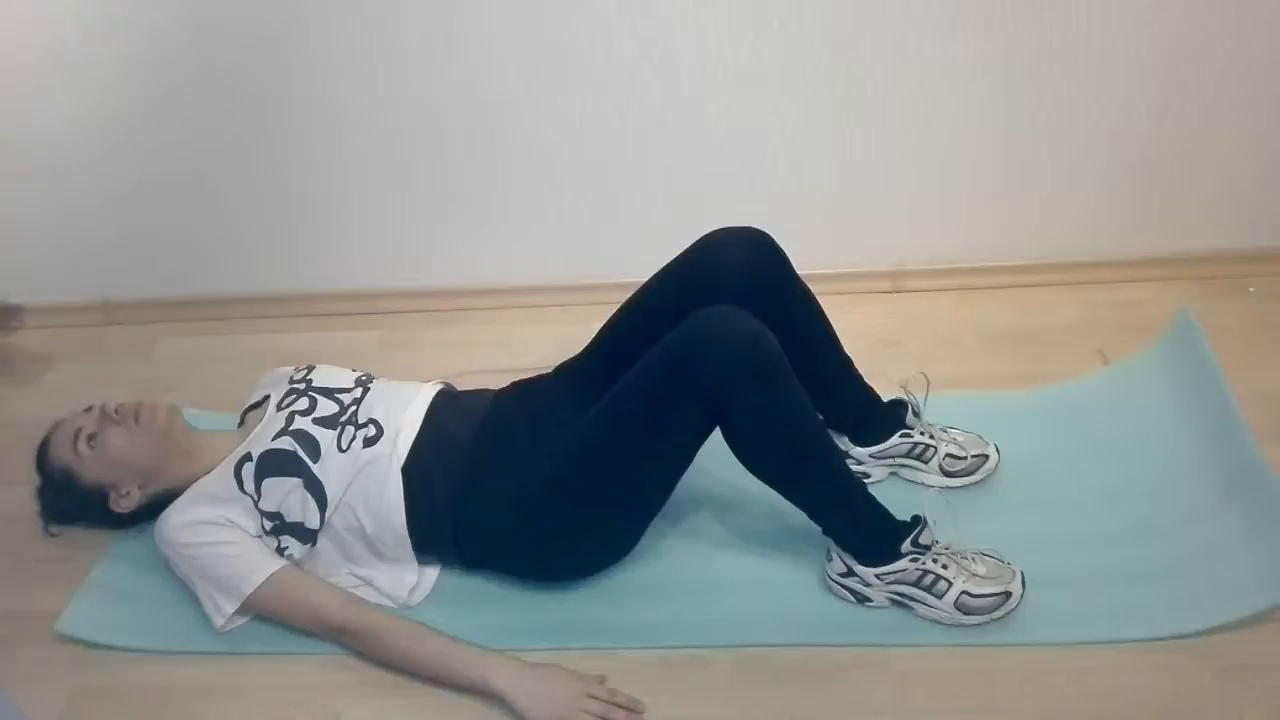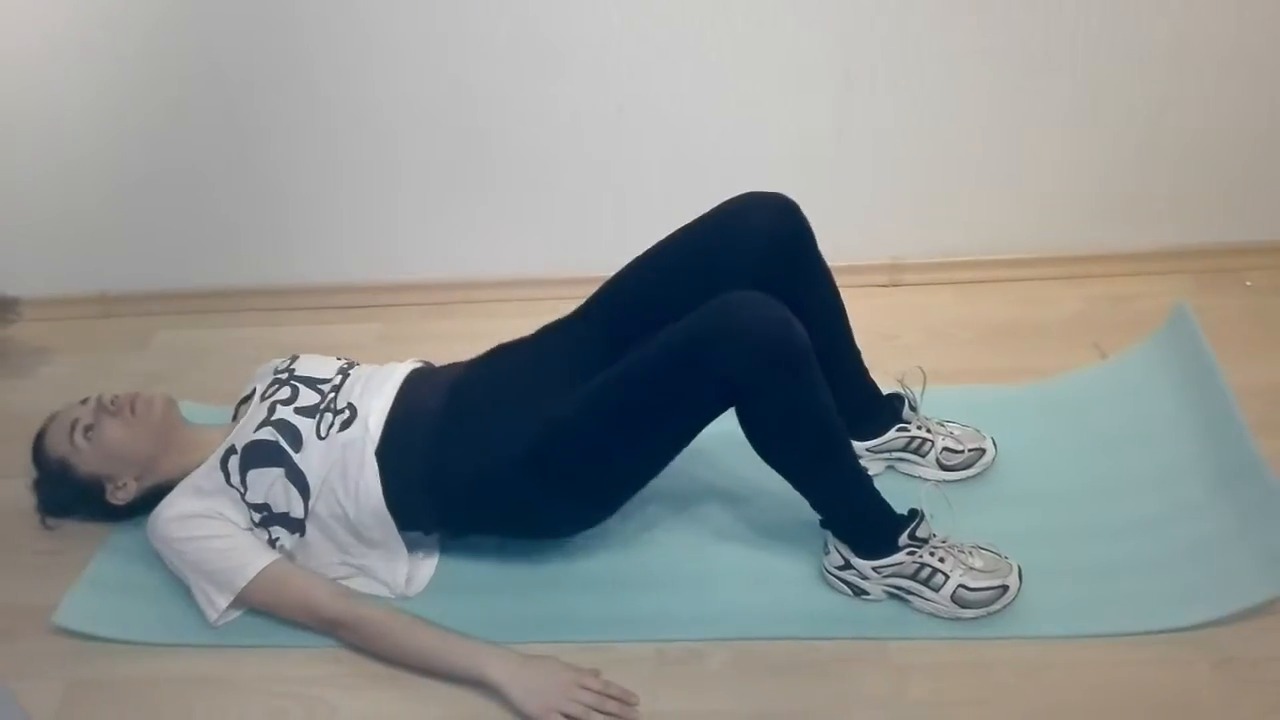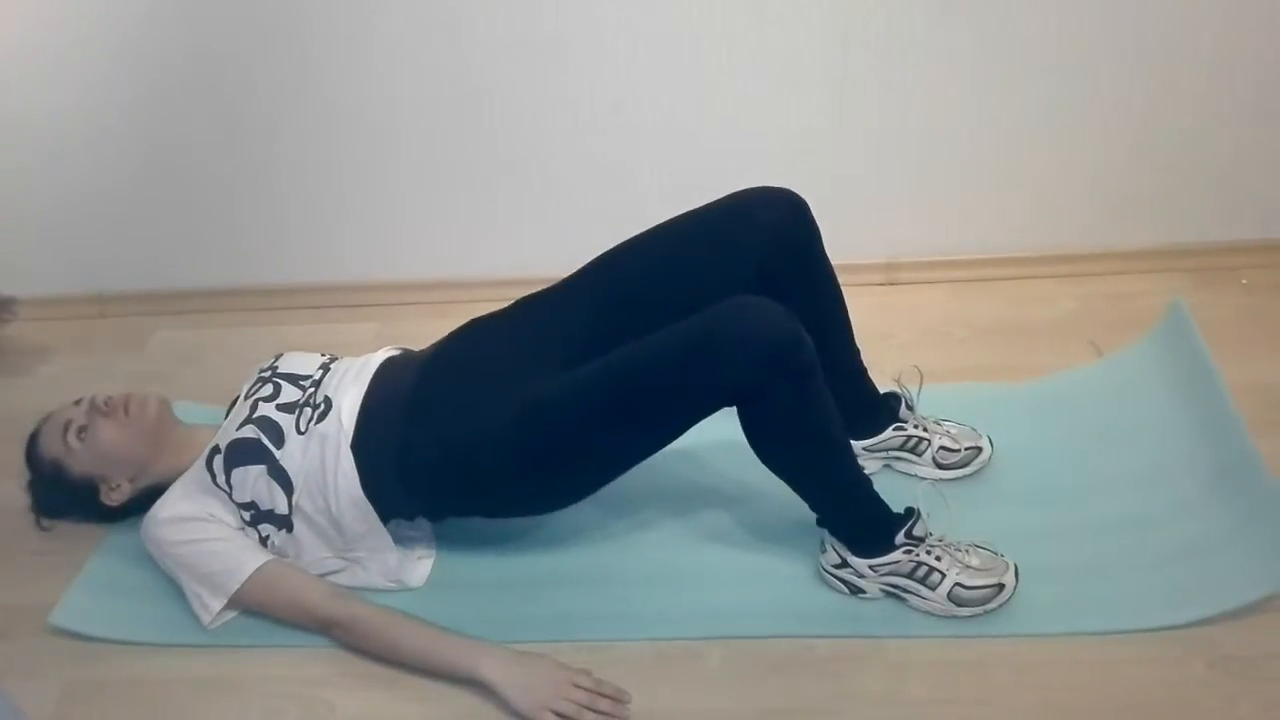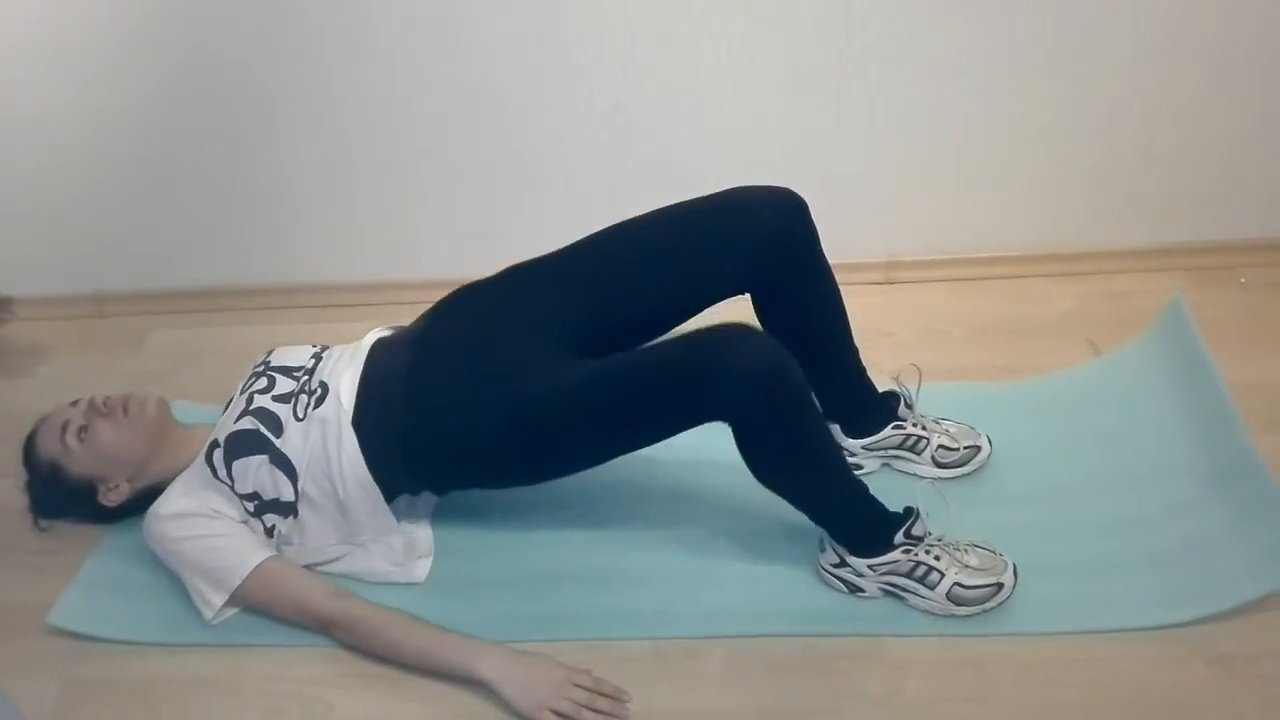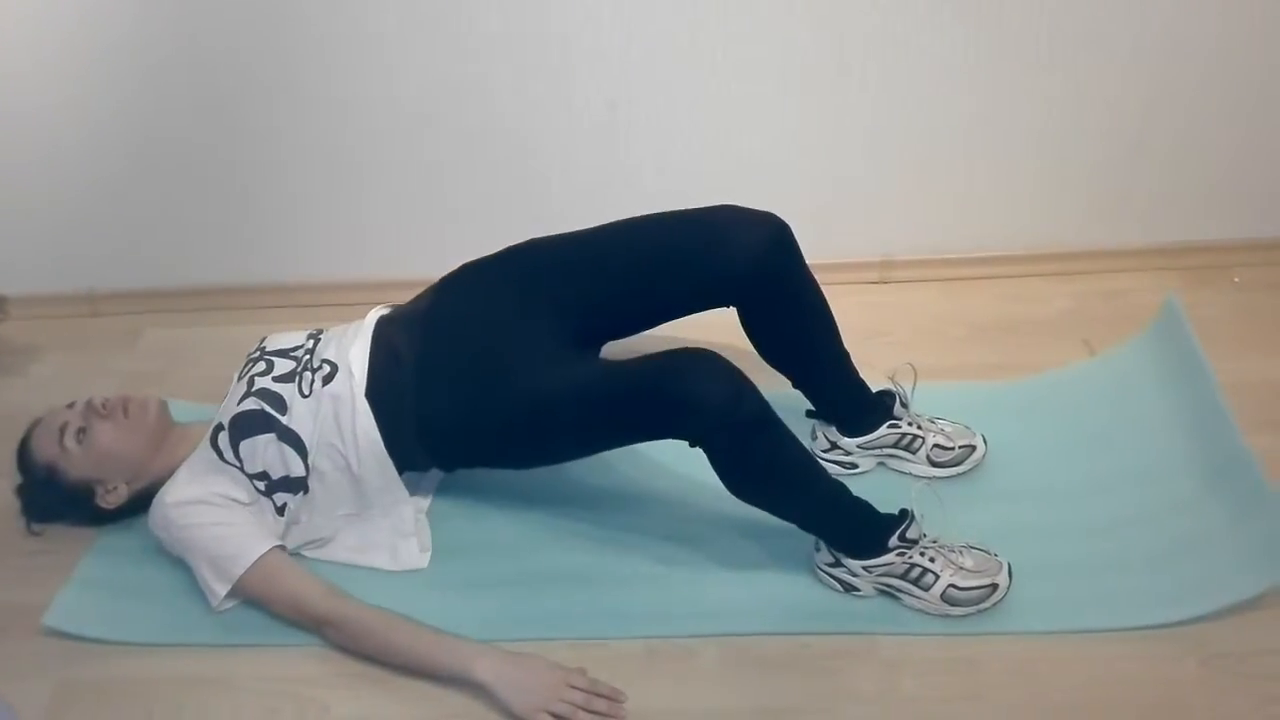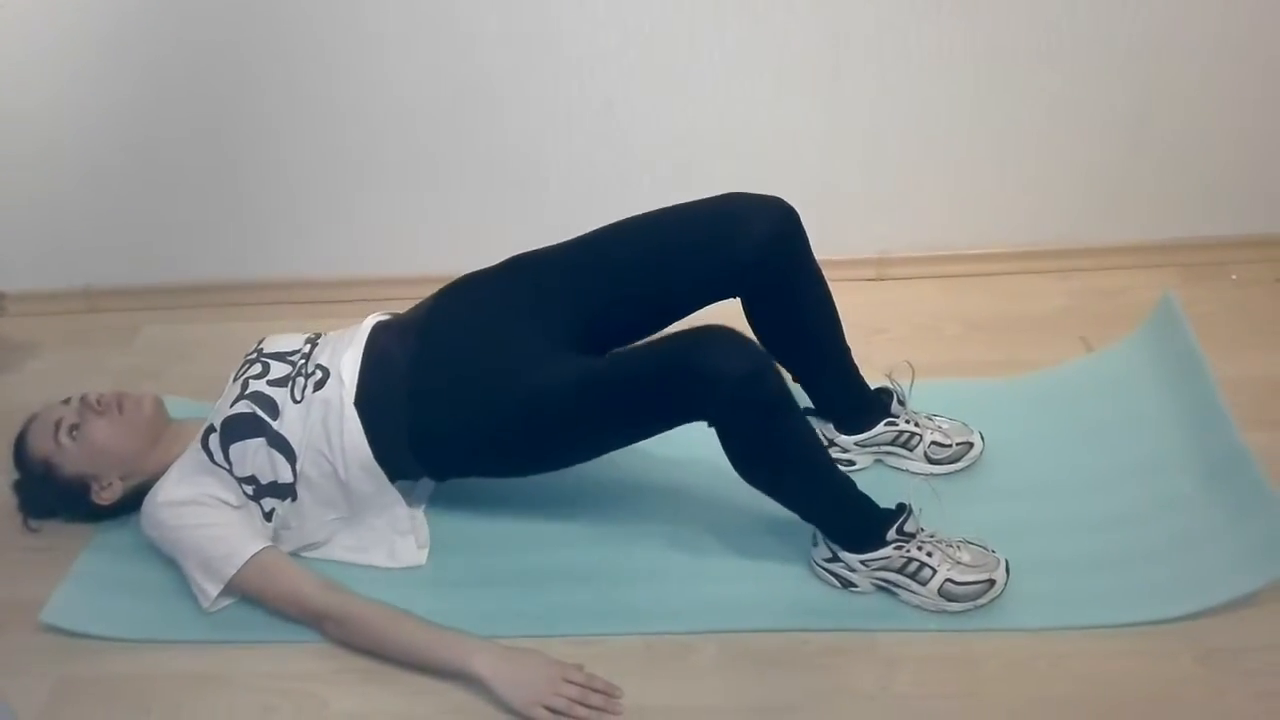
dt=0.7s
person 1, frame 1
left shoulder: (268, 389)
right shoulder: (196, 529)
right elbow: (340, 618)
left hip: (515, 415)
right hip: (524, 514)
left knee: (738, 259)
right knee: (726, 342)
left ankle: (875, 432)
right ankle: (879, 555)
person 1, frame 2
left shoulder: (260, 384)
right shoulder: (189, 523)
right elbow: (338, 613)
left hip: (490, 382)
right hip: (502, 475)
left knee: (764, 224)
right knee: (752, 332)
left ankle: (871, 425)
right ankle: (876, 549)
person 1, frame 3
left shoulder: (252, 388)
right shoulder: (180, 525)
right elbow: (330, 614)
right hip: (472, 453)
left knee: (772, 220)
right knee: (758, 338)
left ankle: (867, 423)
right ankle: (873, 547)
person 1, frame 4
left shoulder: (237, 402)
right shoulder: (185, 523)
right elbow: (331, 614)
right hip: (470, 425)
left knee: (770, 219)
right knee: (747, 366)
left ankle: (864, 421)
right ankle: (872, 548)
person 1, frame 5
left shoulder: (240, 383)
right shoulder: (191, 511)
right elbow: (325, 613)
right hip: (465, 408)
left knee: (750, 242)
right knee: (703, 390)
left ankle: (856, 421)
right ankle: (868, 549)
person 1, frame 6
left shoulder: (224, 408)
right shoulder: (183, 510)
right elbow: (323, 608)
right hip: (459, 415)
left knee: (758, 227)
right knee: (723, 367)
left ankle: (855, 418)
right ankle: (865, 543)
